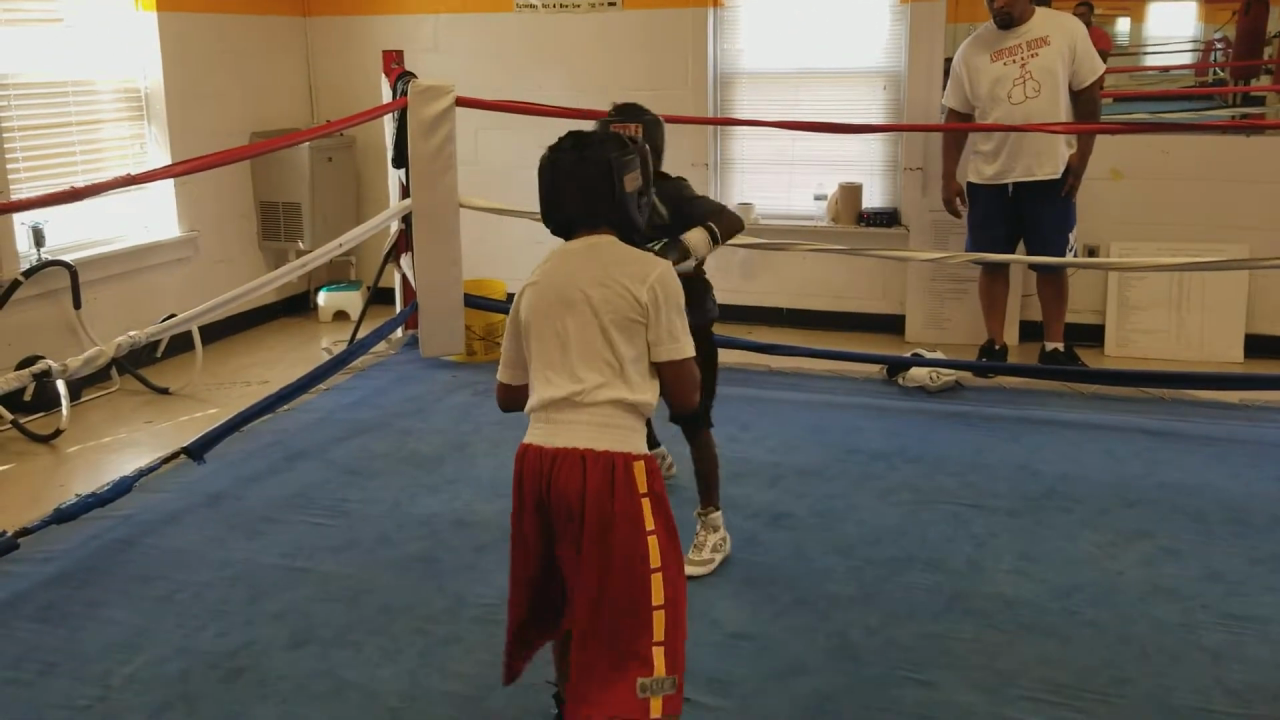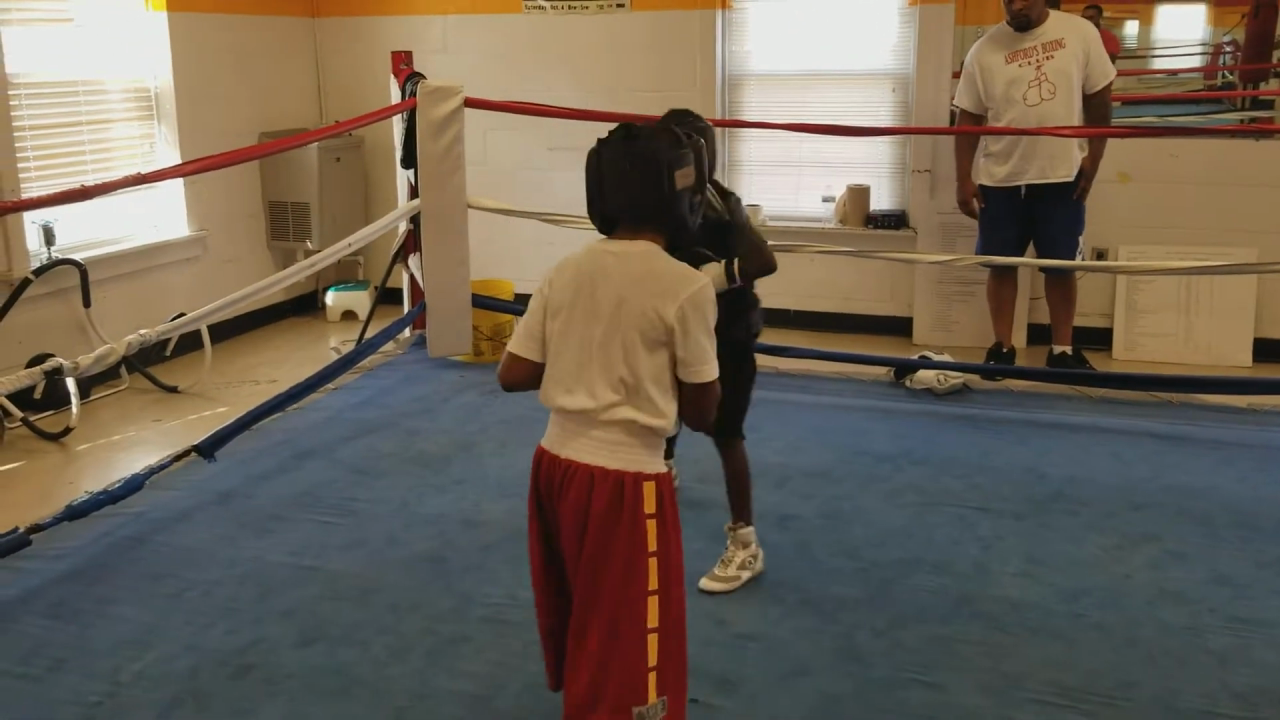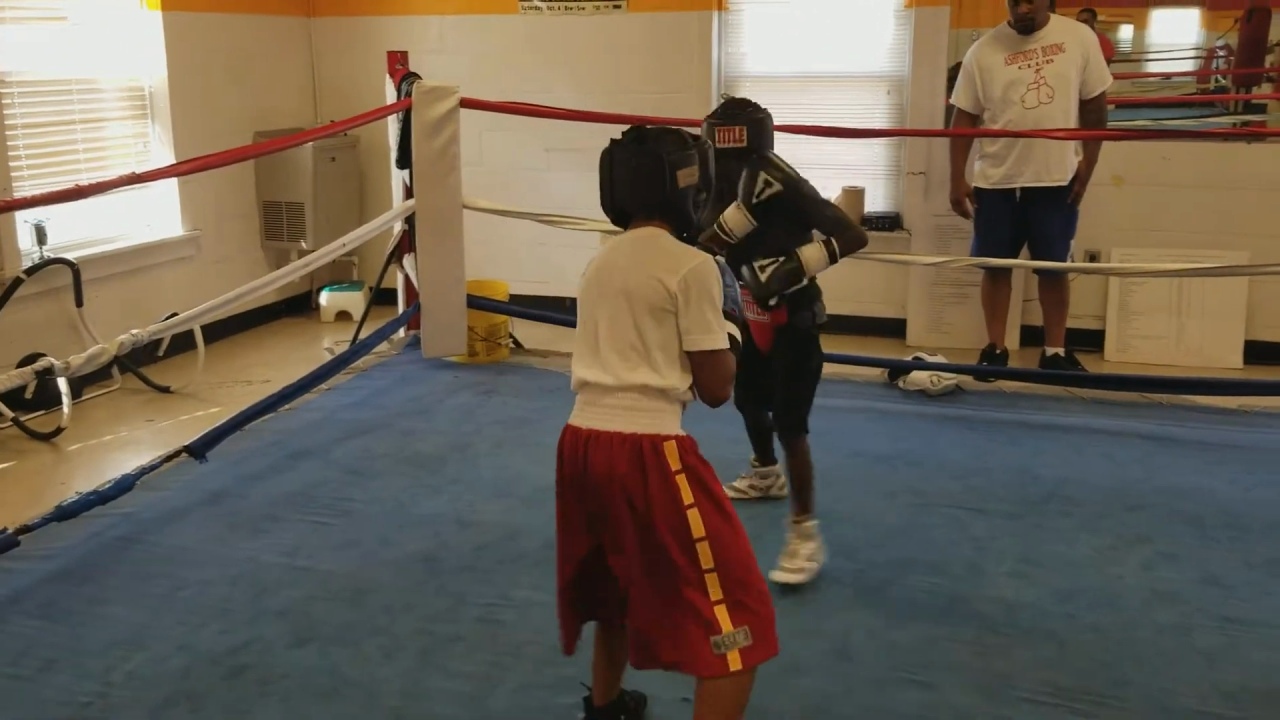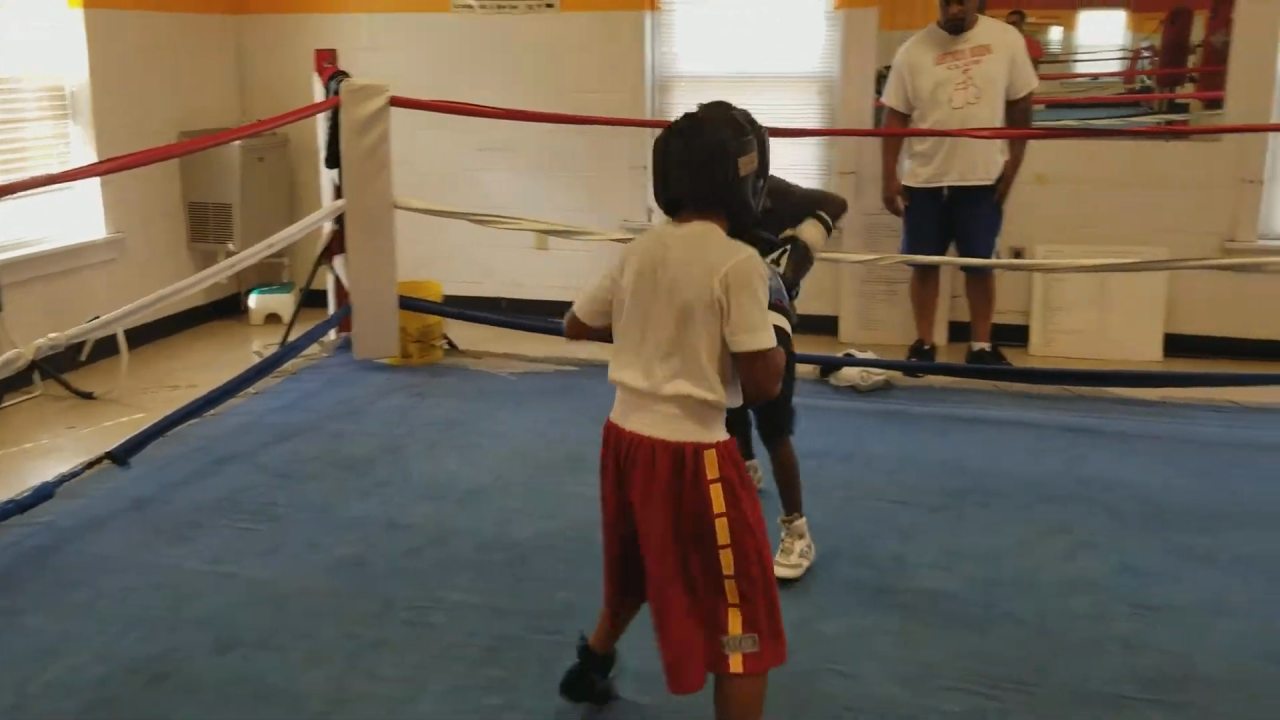
dt=0.4s
person 1, frame 1
left shoulder: (535, 282)
right shoulder: (652, 275)
left elbow: (510, 395)
right elbow: (684, 398)
left hip: (539, 463)
right hip: (612, 470)
left knee: (574, 602)
right knee: (636, 652)
person 1, frame 2
left shoulder: (564, 273)
right shoulder: (686, 289)
left elbow: (512, 375)
right elbow: (701, 414)
left hip: (554, 467)
right hip: (624, 484)
left knee: (586, 620)
right knee: (632, 665)
person 1, frame 3
left shoulder: (598, 266)
right shoulder: (691, 267)
right elbow: (715, 388)
right wrist: (726, 326)
left hip: (582, 443)
right hip: (649, 452)
left knee: (619, 583)
right knee: (733, 616)
person 1, frame 4
left shoulder: (636, 253)
right shoulder: (738, 264)
left elbow: (577, 326)
right elbow: (763, 384)
right wrist: (772, 320)
left hip: (624, 437)
right hip: (691, 454)
left knee: (641, 561)
right knee: (742, 625)
left ankle: (595, 656)
person 2, frame 1
left shoulder: (671, 192)
left elbow: (730, 222)
left wrist: (678, 253)
left hip: (687, 321)
left knee: (692, 420)
left ankle: (712, 528)
right ankle: (655, 458)
person 2, frame 2
left shoulder: (724, 206)
left elbow: (764, 262)
left wrist: (703, 277)
left hip: (728, 333)
left knee: (724, 433)
left ankle: (744, 543)
right ankle: (660, 470)
person 2, frame 3
left shoulder: (794, 190)
right shoulder: (720, 192)
left elbow: (855, 237)
right elbow: (707, 242)
left wrist: (799, 265)
right wrist: (750, 203)
left hip: (794, 325)
right hip: (750, 319)
left knee: (790, 425)
right knee: (752, 401)
left ankle: (804, 531)
right ankle: (766, 473)
person 2, frame 4
left shoulder: (764, 192)
left elbow: (834, 205)
left wrist: (801, 251)
left hip: (765, 327)
left knee: (772, 428)
right knee: (732, 407)
left ankle: (796, 533)
right ankle: (747, 465)
person 3, frame 1
right shoulder: (972, 49)
left elbow: (1088, 94)
right elbow: (957, 116)
left wrist: (1082, 153)
right wrist: (949, 178)
left hip: (1051, 170)
right hip: (989, 175)
left knee: (1052, 261)
right knee: (993, 261)
left ankle: (1055, 346)
right ankle: (995, 344)
person 3, frame 2
left shoulder: (1080, 32)
right shoulder: (984, 50)
left elbow: (1099, 99)
right elbow: (969, 118)
left wrist: (1093, 157)
right wrist: (964, 179)
left hip: (1062, 174)
right hip: (1000, 177)
left knee: (1061, 264)
right knee: (1001, 263)
left ankle: (1062, 349)
right ankle: (1002, 347)
person 3, frame 3
left shoulder: (1079, 38)
right shoulder: (984, 50)
left elbow: (1095, 105)
right elbow: (964, 117)
left wrist: (1087, 164)
right wrist: (957, 179)
left hip: (1057, 177)
right hip: (996, 179)
left knee: (1054, 267)
right knee: (996, 265)
left ankle: (1055, 351)
right ankle: (995, 348)
person 3, frame 4
left shoulder: (1006, 39)
right shoulder: (914, 50)
left elbow: (1020, 106)
right elbow: (895, 116)
left wrist: (1013, 163)
right wrist: (889, 176)
left hip: (983, 175)
right hip: (924, 177)
left knee: (980, 264)
right knee: (924, 264)
left ankle: (981, 346)
right ankle: (923, 344)
